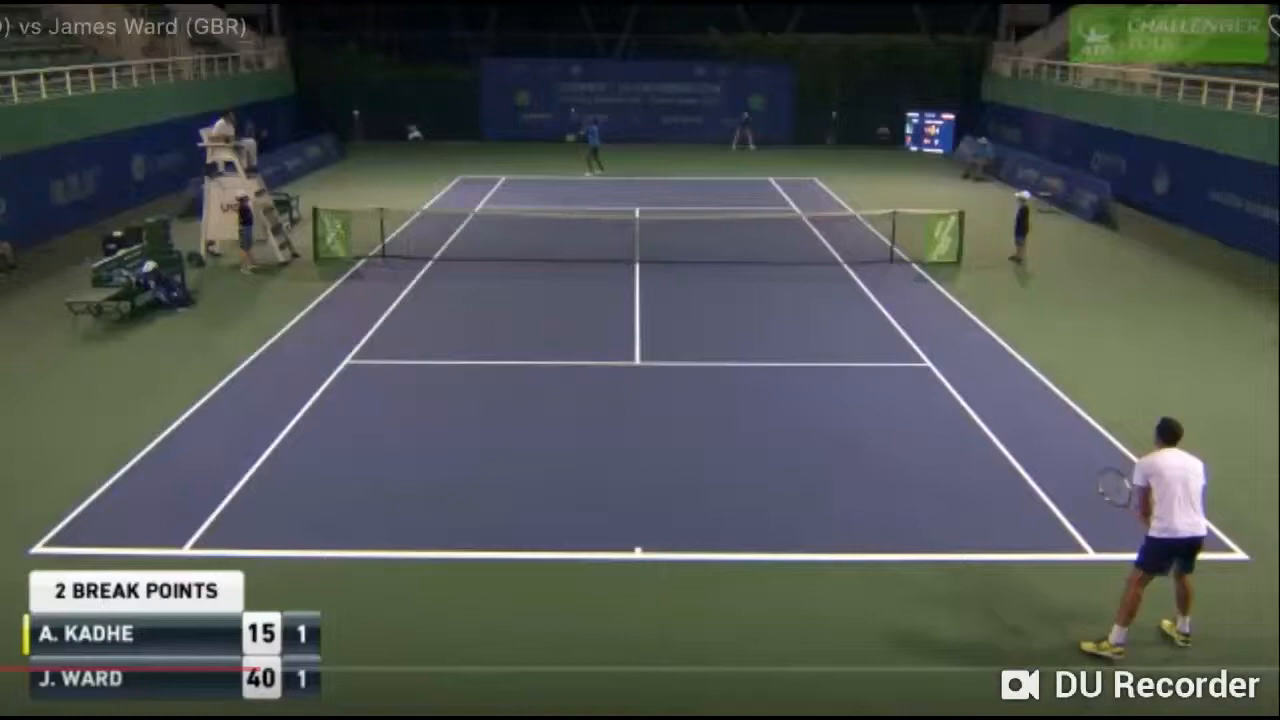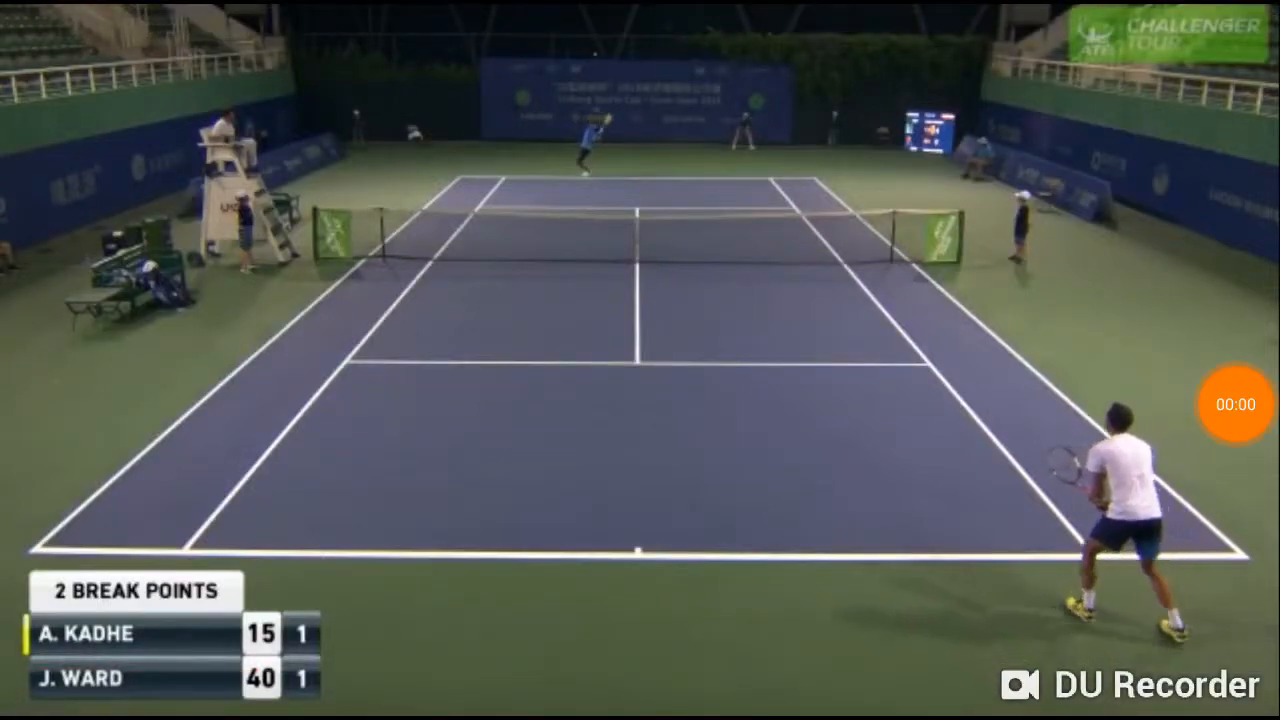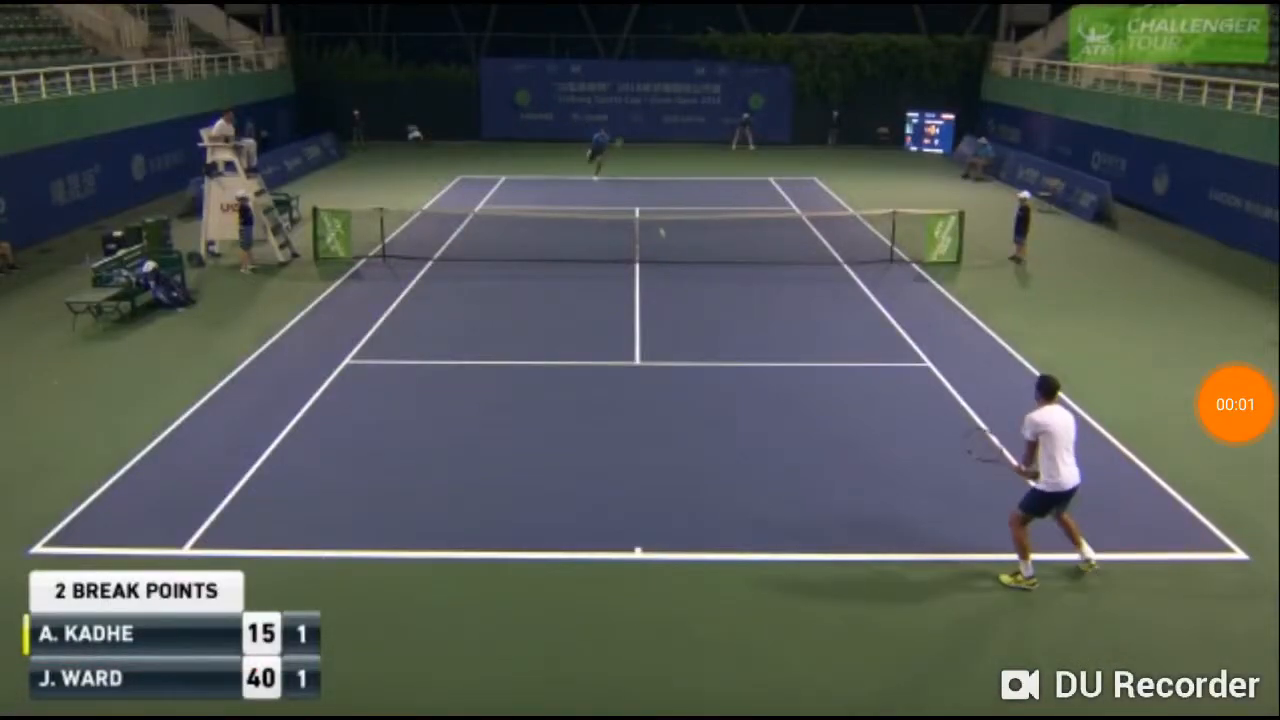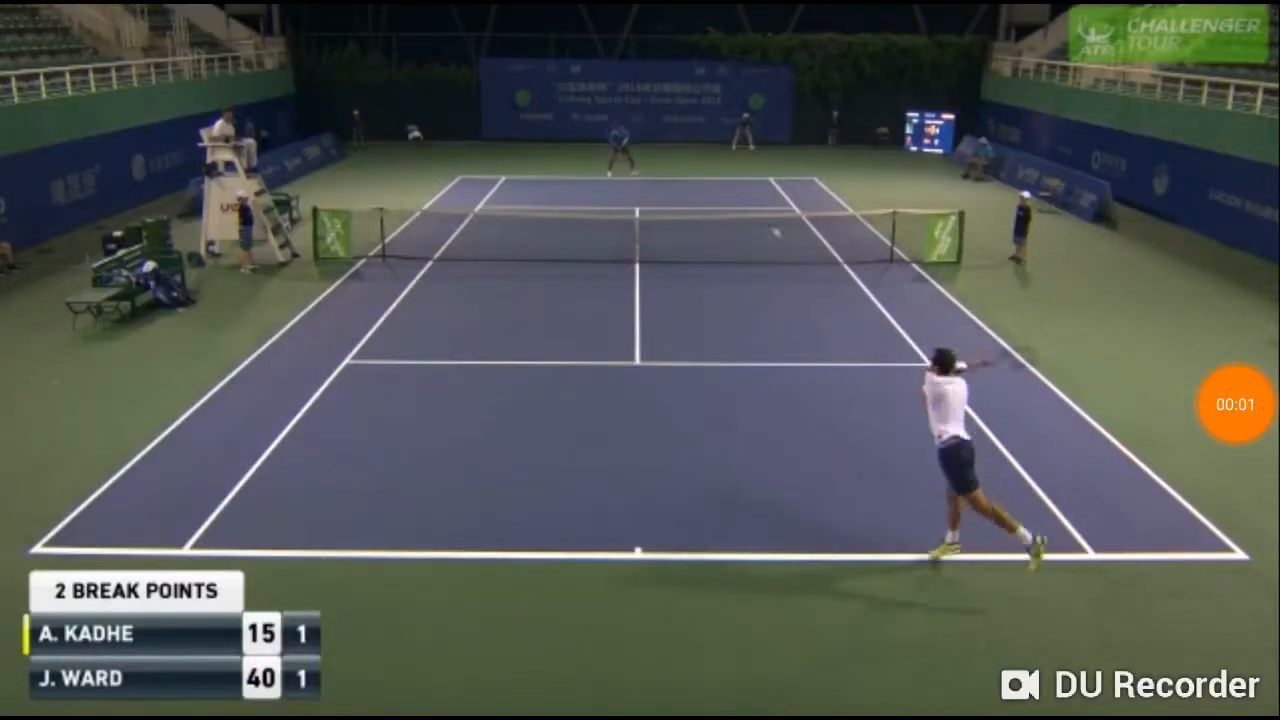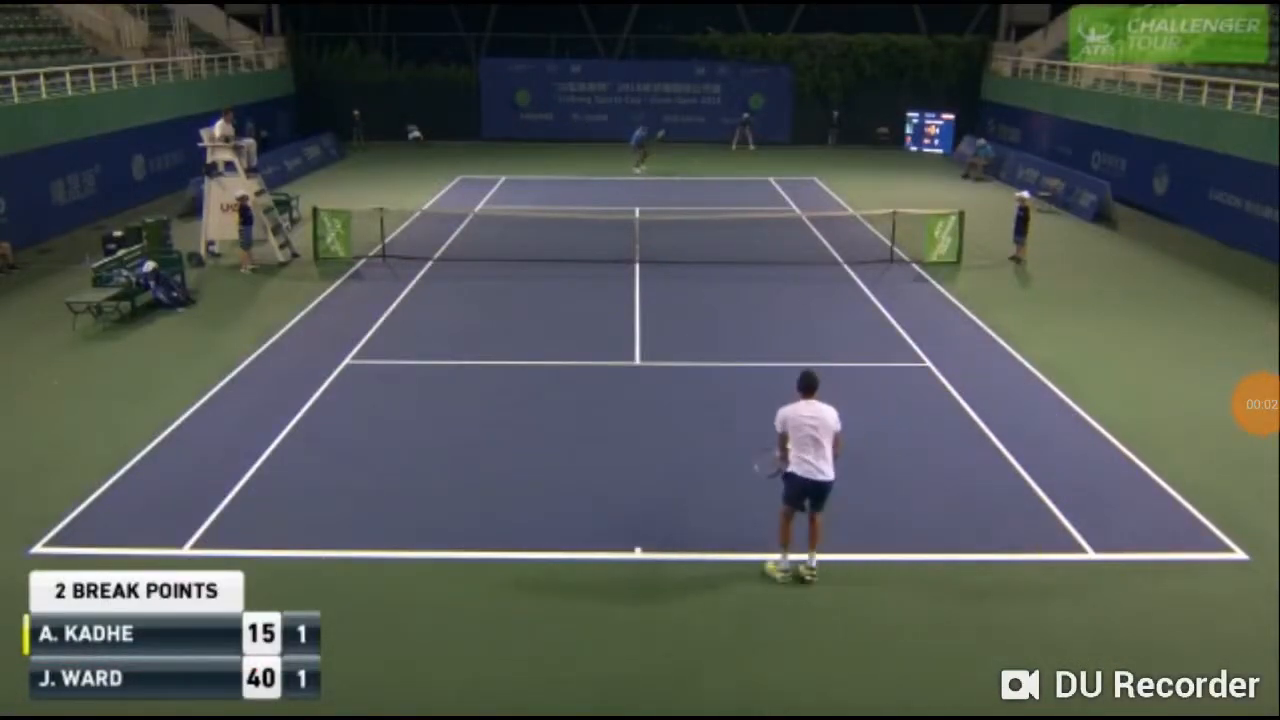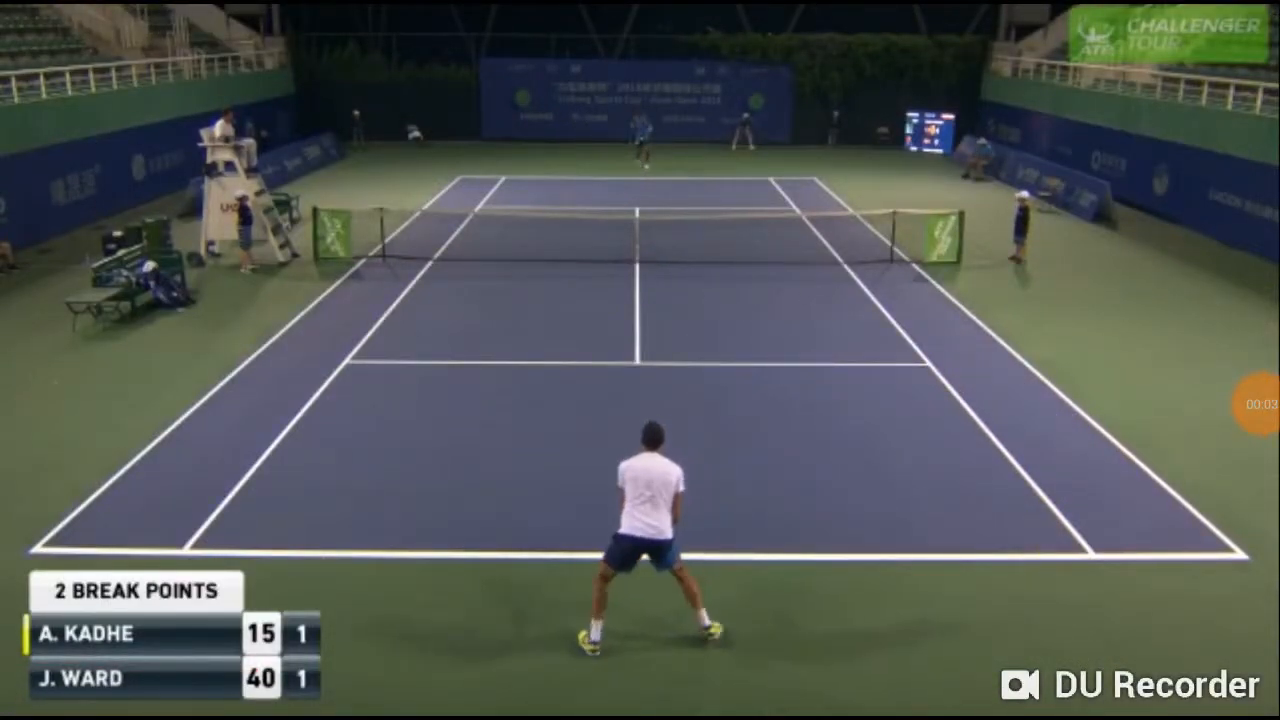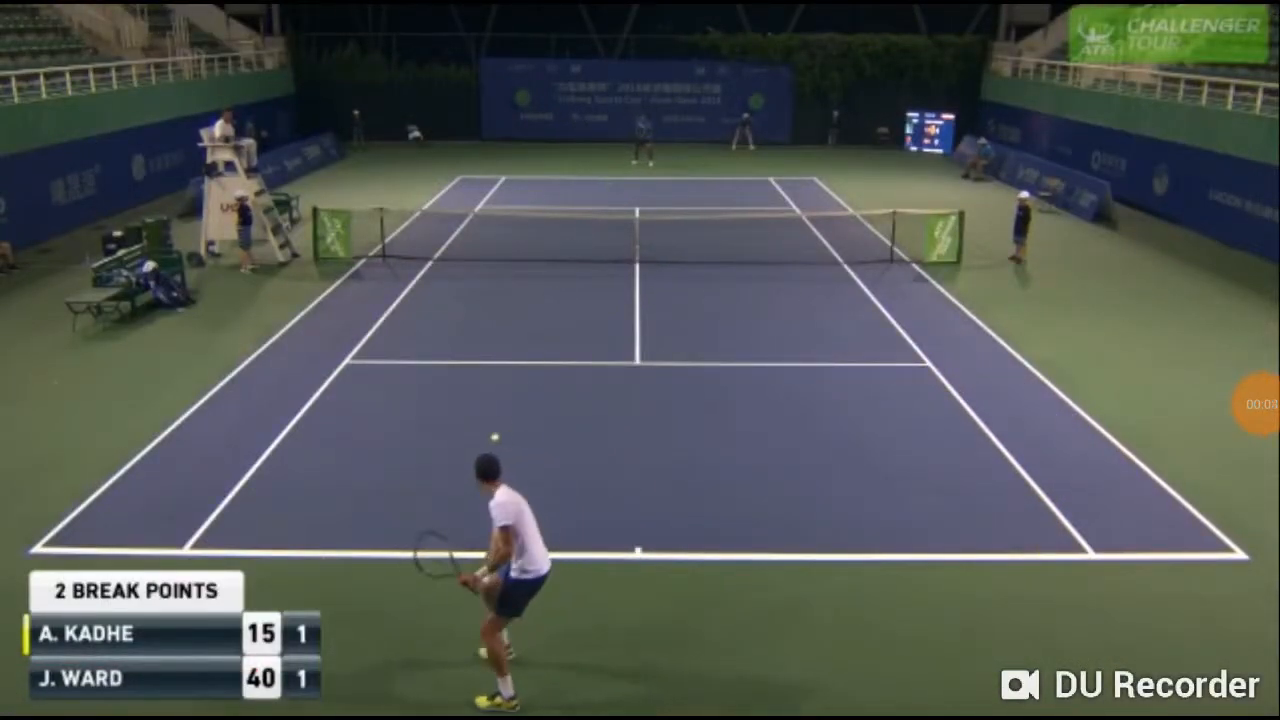
dt=0.7s
person 1, frame 1
left shoulder: (1146, 463)
right shoulder: (1196, 464)
left elbow: (1143, 509)
left wrist: (1150, 523)
left hip: (1165, 533)
right hip: (1197, 532)
left knee: (1136, 582)
right knee: (1182, 575)
left ankle: (1115, 642)
right ankle: (1182, 631)
person 1, frame 2
left shoulder: (1100, 449)
right shoulder: (1144, 447)
left elbow: (1095, 493)
left wrist: (1101, 502)
left hip: (1122, 515)
right hip: (1152, 515)
left knee: (1089, 550)
right knee: (1150, 568)
left ankle: (1085, 606)
right ankle: (1177, 625)
person 1, frame 3
left shoulder: (1034, 419)
right shoulder: (1067, 415)
left elbow: (1029, 455)
left wrist: (1024, 469)
right wrist: (1038, 471)
left hip: (1050, 485)
right hip: (1072, 480)
left knee: (1016, 521)
right knee: (1060, 515)
left ankle: (1026, 575)
right ankle: (1087, 558)
person 1, frame 4
left shoulder: (931, 380)
right shoulder: (961, 384)
left wrist: (962, 366)
left hip: (949, 447)
right hip: (962, 445)
left knee: (979, 503)
right knee: (954, 494)
left ankle: (1029, 542)
right ankle: (951, 542)
person 1, frame 5
left shoulder: (785, 413)
right shoulder: (831, 412)
left elbow: (783, 449)
right elbow: (836, 451)
left hip: (798, 475)
right hip: (825, 476)
left knee: (786, 516)
right knee: (815, 515)
left ankle: (783, 567)
right ankle: (811, 566)
person 1, frame 6
left shoulder: (626, 466)
right shoulder: (674, 470)
right elbow: (675, 515)
left hip: (629, 534)
right hip: (661, 536)
left knee: (602, 578)
right knee: (682, 574)
left ankle: (594, 638)
right ankle: (706, 624)
person 1, frame 7
left shoulder: (501, 503)
right shoulder: (506, 497)
left elbow: (506, 549)
right elbow: (498, 541)
left wrist: (480, 575)
right wrist: (489, 576)
left hip: (528, 572)
right hip: (535, 565)
left knee: (489, 630)
right knee: (489, 593)
left ankle: (507, 696)
right ankle: (503, 646)
